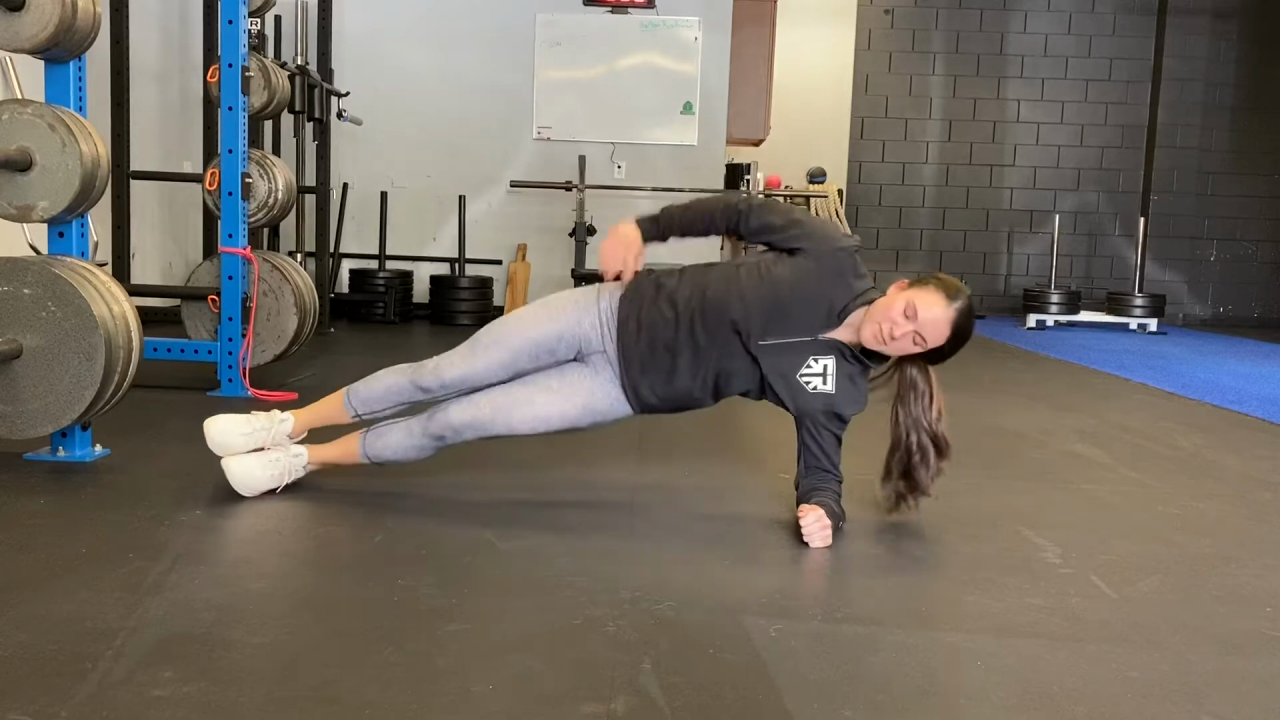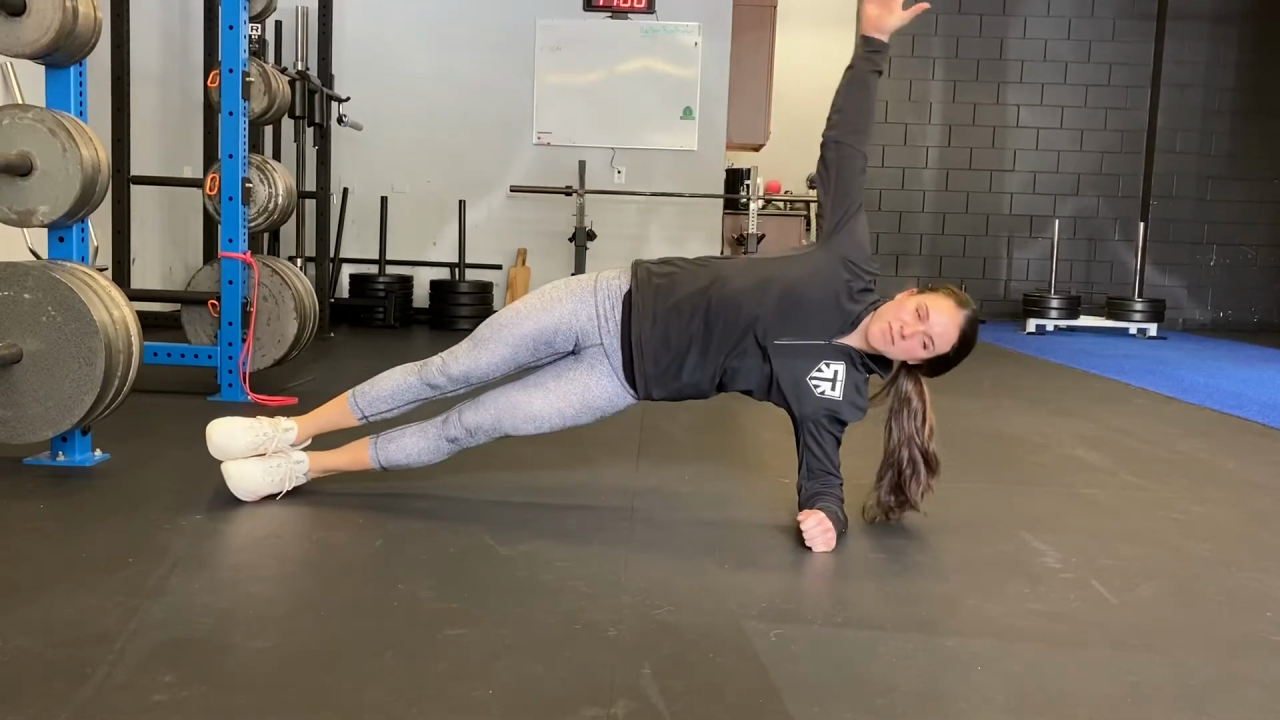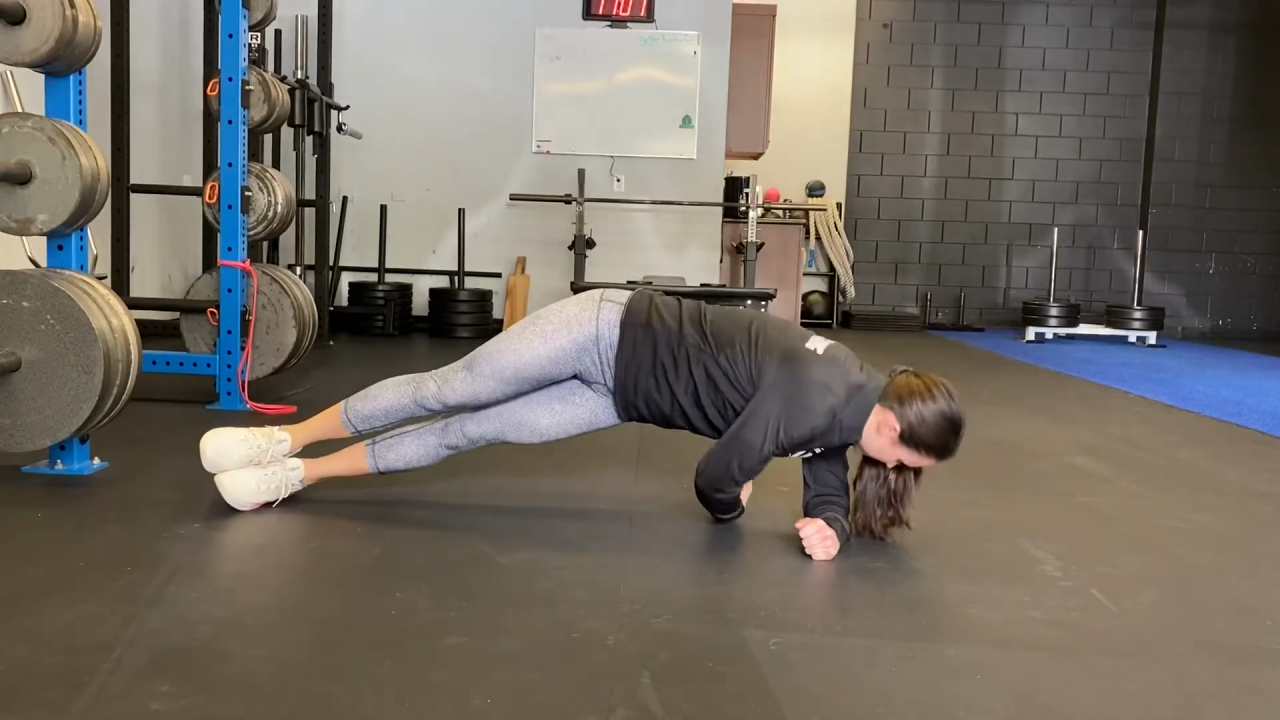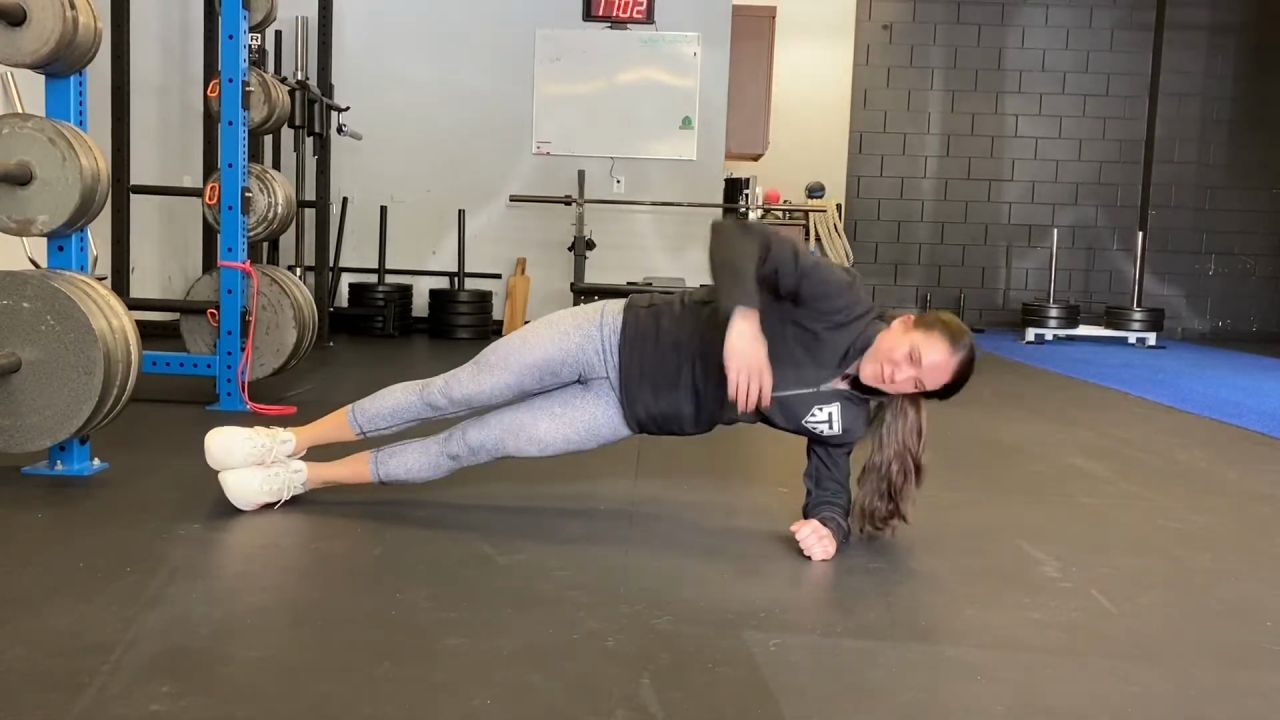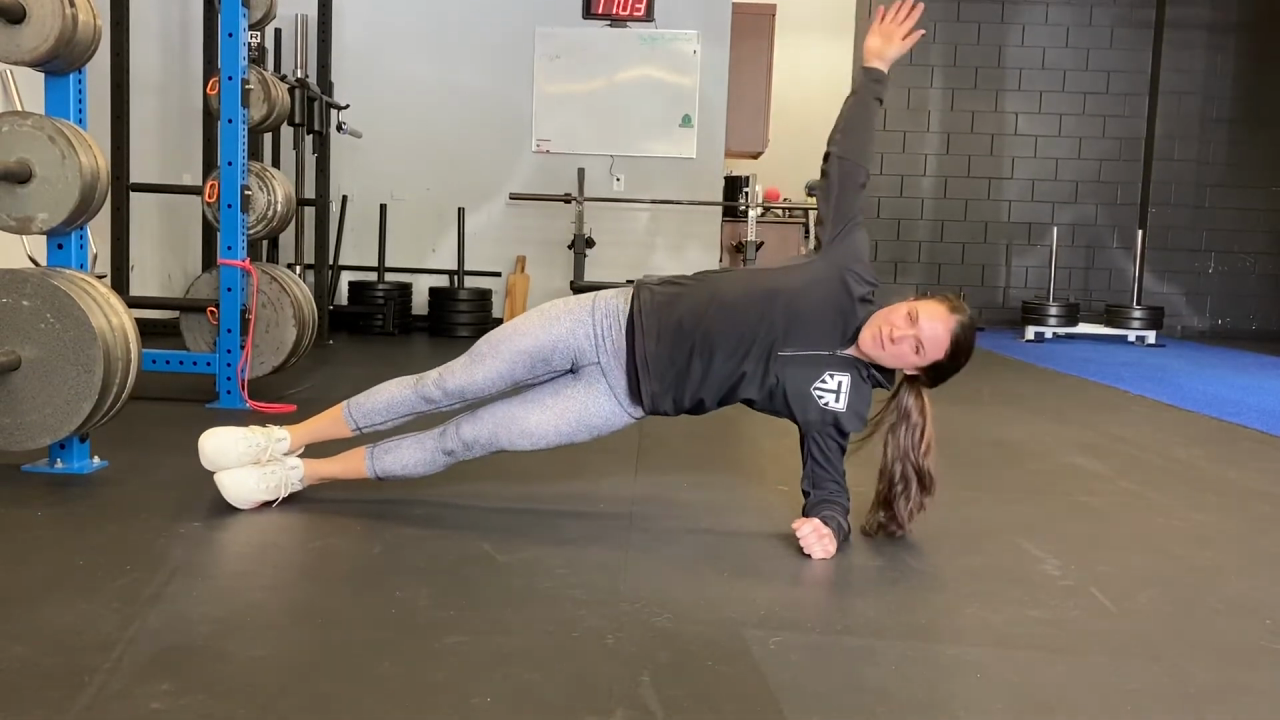
dt=1s
person 1, frame 1
left shoulder: (839, 387)
right shoulder: (837, 260)
left elbow: (820, 463)
right elbow: (738, 210)
left wrist: (819, 507)
right wrist: (643, 229)
left hip: (627, 386)
right hip: (613, 313)
left knee: (458, 422)
right knee: (439, 376)
left ankle: (303, 461)
right ankle: (287, 424)
person 1, frame 2
left shoulder: (837, 392)
right shoulder: (852, 271)
left elbow: (820, 463)
right elbow: (843, 146)
left wrist: (823, 515)
left hip: (628, 377)
right hip: (616, 303)
left knee: (467, 426)
right knee: (446, 375)
left ankle: (301, 471)
right ankle: (289, 432)
person 1, frame 3
left shoulder: (839, 421)
right shoulder: (818, 390)
left elbow: (826, 482)
right elbow: (717, 477)
left wrist: (827, 526)
right wrist: (730, 512)
left hip: (617, 398)
right hip: (608, 332)
left knee: (467, 432)
right knee: (446, 391)
left ankle: (298, 474)
right ankle: (285, 438)
person 1, frame 4
left shoulder: (846, 411)
right shoulder: (841, 299)
left elbow: (829, 475)
right elbow: (732, 234)
left wrist: (823, 522)
right wrist: (743, 319)
left hip: (628, 408)
right hip: (615, 334)
left knee: (469, 445)
right knee: (448, 395)
left ankle: (301, 478)
right ankle: (287, 439)
person 1, frame 5
left shoulder: (839, 399)
right shoulder: (850, 277)
left elbow: (825, 472)
right elbow: (844, 165)
left wrist: (826, 522)
right wrist: (874, 68)
left hip: (628, 392)
right hip: (616, 320)
left knee: (465, 437)
right knee: (445, 387)
left ankle: (297, 476)
right ankle: (284, 438)
